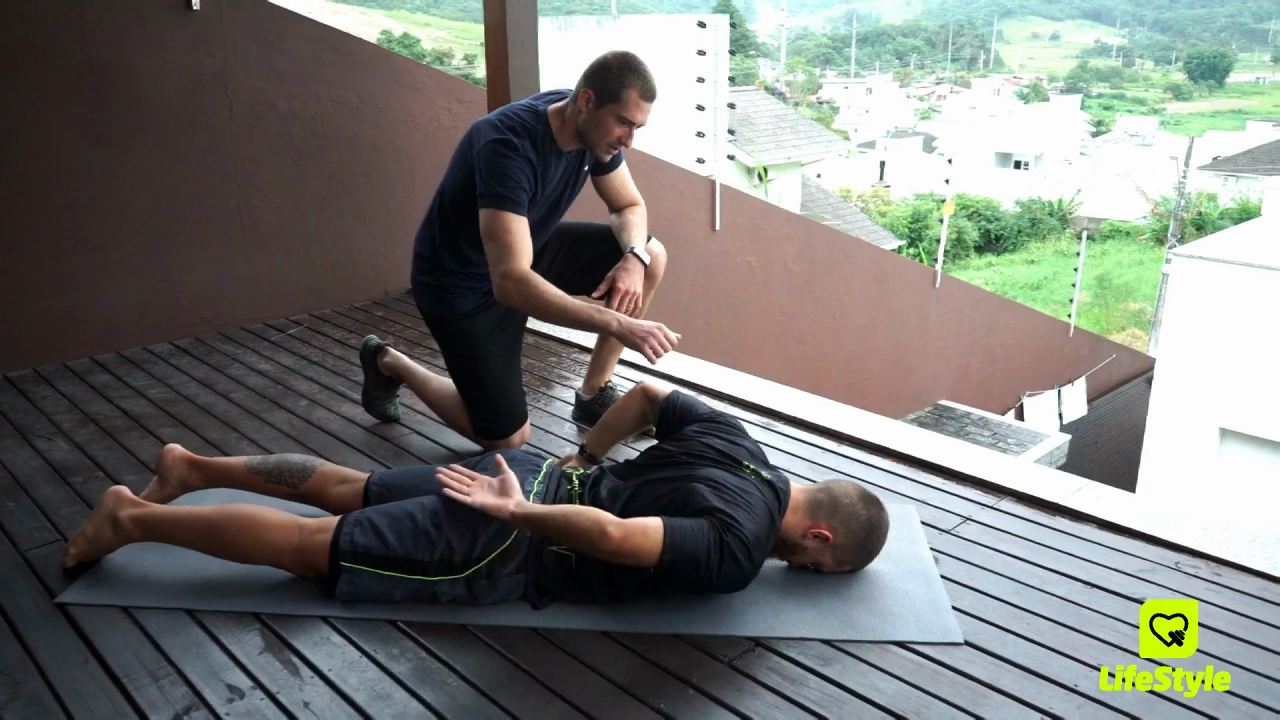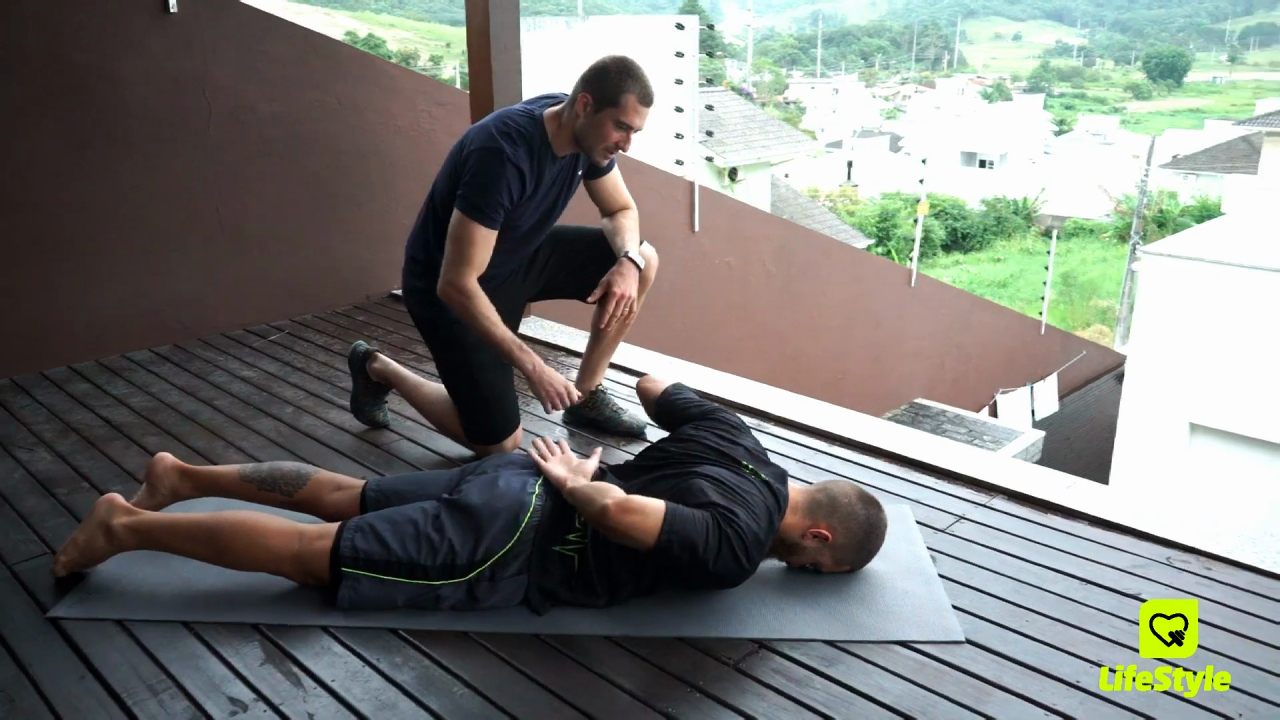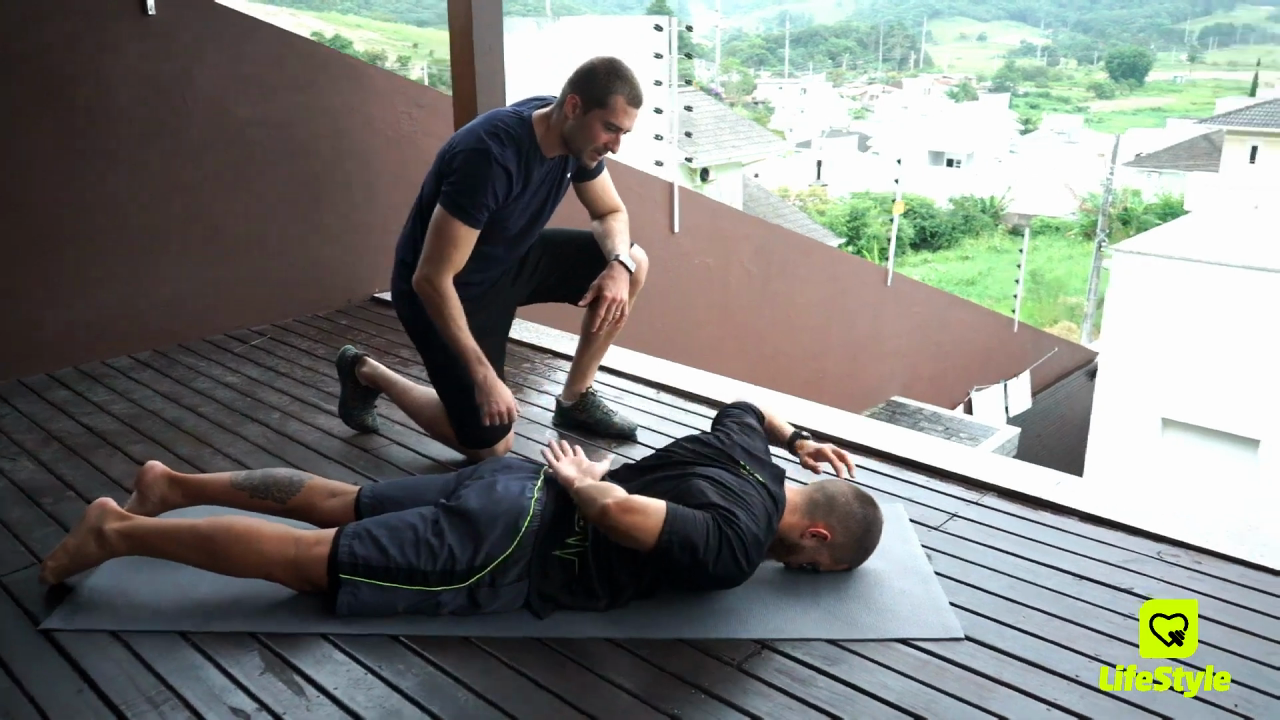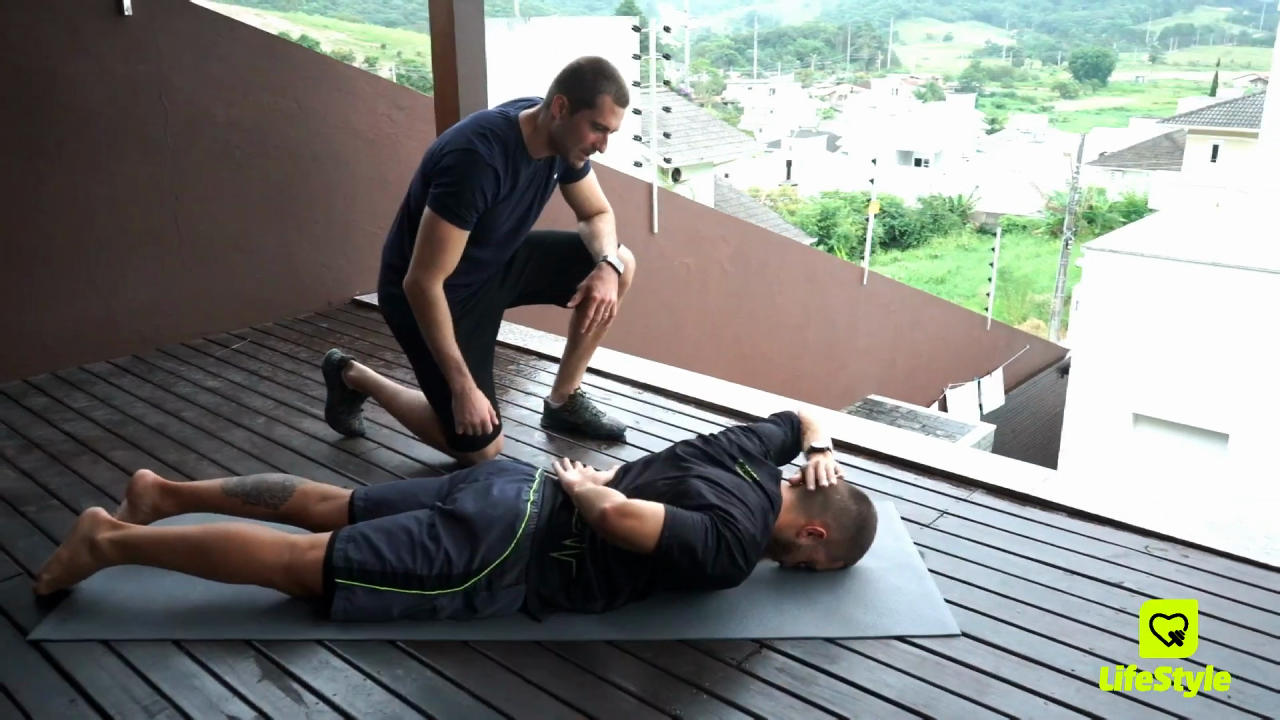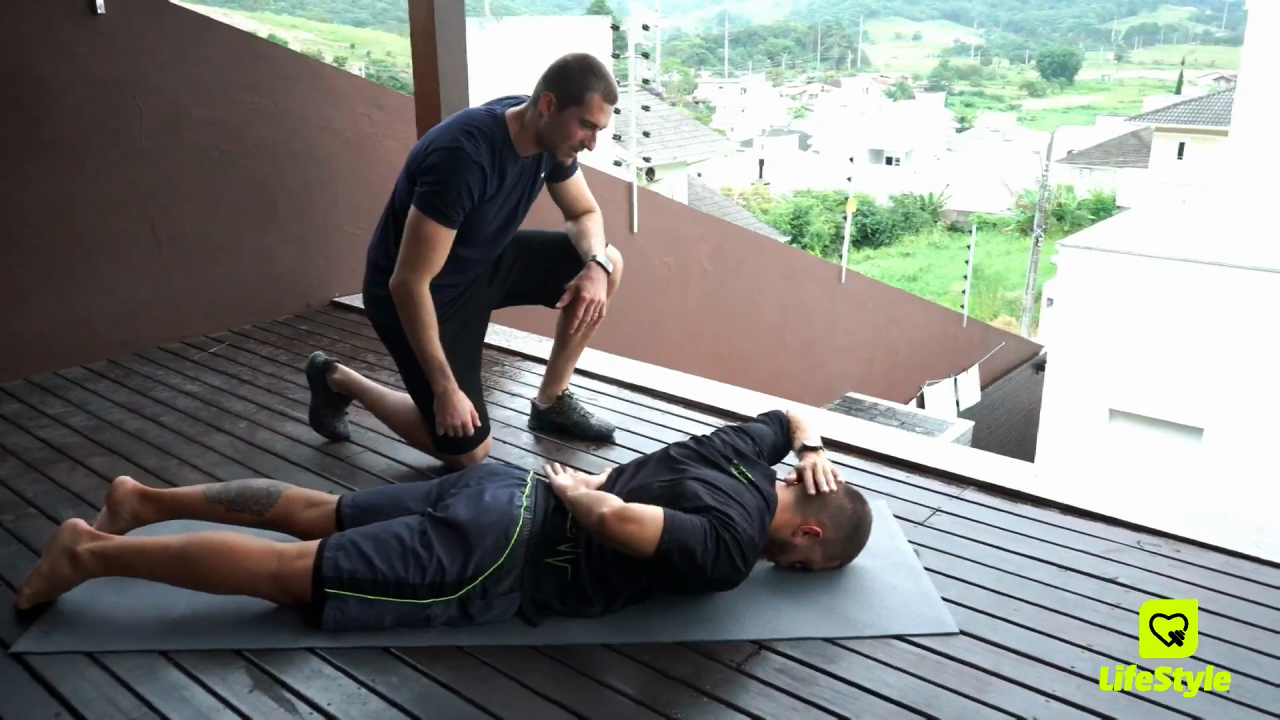
dt=0.3s
person 1, frame 1
left shoulder: (735, 441)
right shoulder: (739, 548)
left elbow: (646, 392)
right elbow: (615, 538)
right wrist: (520, 515)
left hip: (529, 477)
right hip: (497, 548)
left knee: (345, 489)
right knee: (315, 547)
left ankle: (193, 467)
right ankle: (136, 517)
person 1, frame 2
left shoulder: (732, 439)
right shoulder: (738, 545)
left elbow: (653, 386)
right elbow: (618, 513)
right wrist: (573, 484)
left hip: (514, 484)
right hip: (504, 547)
left knee: (341, 499)
right knee: (308, 554)
left ankle: (183, 476)
right ankle: (129, 524)
person 1, frame 3
left shoulder: (745, 450)
right shoulder: (740, 543)
left elbow: (740, 403)
right elbow: (617, 514)
left wrist: (800, 437)
right wrist: (581, 485)
left hip: (512, 486)
right hip: (506, 555)
left knee: (335, 502)
right knee: (307, 559)
left ankle: (175, 484)
right ankle: (123, 530)
person 1, frame 4
left shoulder: (750, 454)
right shoulder: (734, 546)
left elbow: (796, 415)
right elbow: (616, 517)
left wrist: (822, 452)
right wrist: (580, 488)
left hip: (509, 491)
right hip: (502, 552)
left knee: (327, 506)
right knee: (300, 566)
left ankle: (164, 492)
right ankle: (114, 538)
person 1, frame 5
left shoulder: (742, 455)
right shoulder: (733, 546)
left elbow: (783, 412)
right elbow: (617, 523)
left wrist: (814, 450)
right wrist: (577, 493)
left hip: (501, 493)
right hip: (494, 563)
left knee: (316, 514)
right knee: (289, 573)
left ankle: (145, 498)
right ankle: (96, 551)
person 2, frame 1
left shoulder: (596, 128)
right shoulder: (509, 147)
left elbow: (630, 206)
right elbow: (511, 283)
left wrist: (634, 257)
right wrist: (619, 324)
right hip: (462, 283)
left knee: (651, 257)
right knee: (508, 438)
left ankle: (594, 393)
right ankle: (390, 365)
person 2, frame 2
left shoulder: (588, 132)
right shoulder: (502, 154)
left elbow: (622, 210)
right elbow: (455, 284)
left wrist: (628, 261)
right wrist: (533, 367)
left hip: (521, 255)
right hip: (456, 289)
left knee: (642, 262)
right knee: (500, 442)
left ankle: (586, 397)
right ankle: (378, 370)
person 2, frame 3
left shoulder: (578, 134)
right shoulder: (489, 155)
left elbow: (612, 213)
right elbow: (431, 280)
left wrist: (619, 264)
right wrist: (485, 378)
left hip: (510, 259)
right hip: (447, 290)
left knee: (632, 264)
right knee: (490, 447)
left ankle: (575, 400)
right ankle: (366, 374)
person 2, frame 4
left shoulder: (563, 136)
right shoulder: (476, 157)
left elbow: (598, 213)
right elbow: (421, 283)
left wrist: (606, 265)
right wrist: (463, 387)
left hip: (496, 262)
right hip: (436, 293)
left knee: (619, 265)
right knee: (479, 449)
left ankle: (563, 401)
right ankle: (354, 378)
person 2, frame 5
left shoulder: (551, 134)
right shoulder: (462, 156)
left elbow: (585, 213)
right elbow: (408, 283)
left wrist: (595, 266)
right wrist: (445, 389)
left hip: (483, 262)
right hip: (420, 293)
left knee: (607, 264)
right knee: (468, 452)
left ankle: (551, 402)
right ankle: (338, 381)
